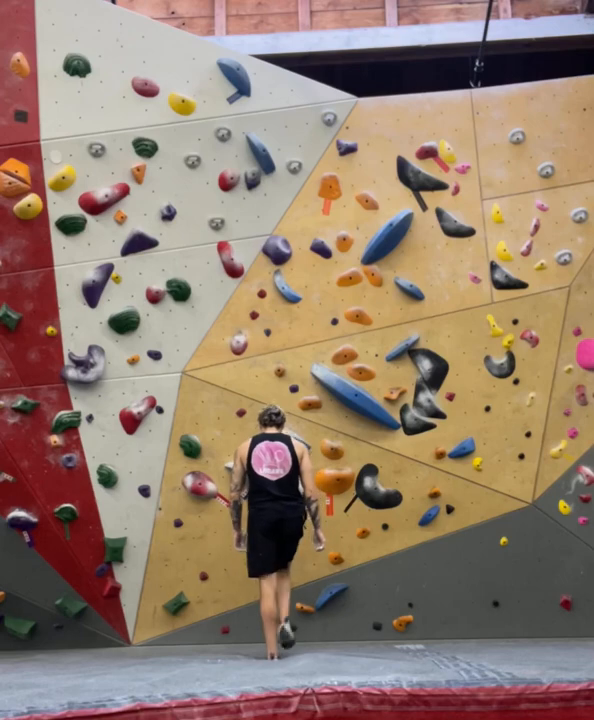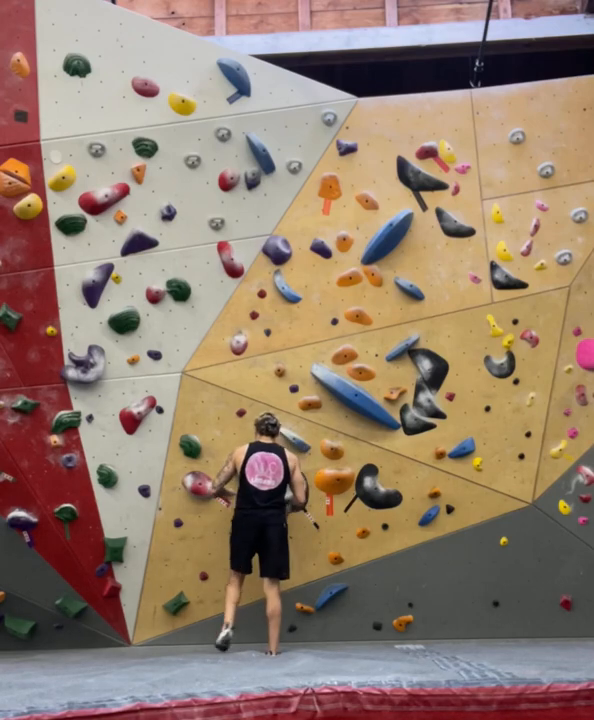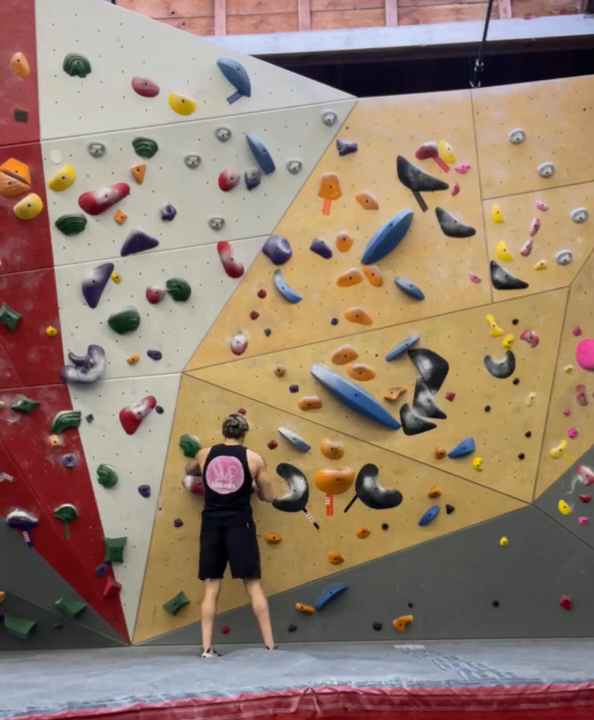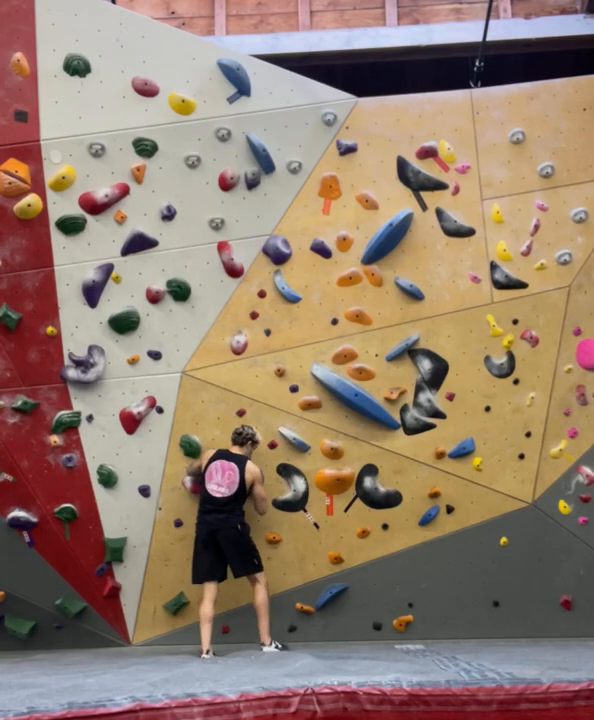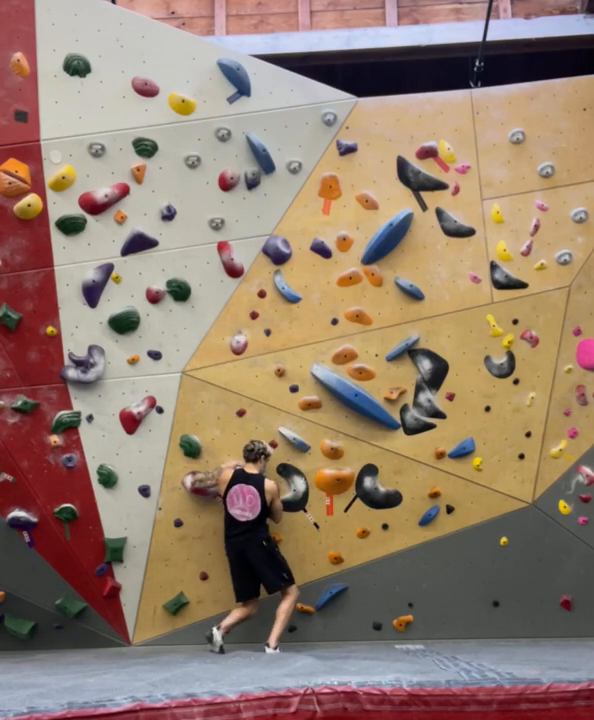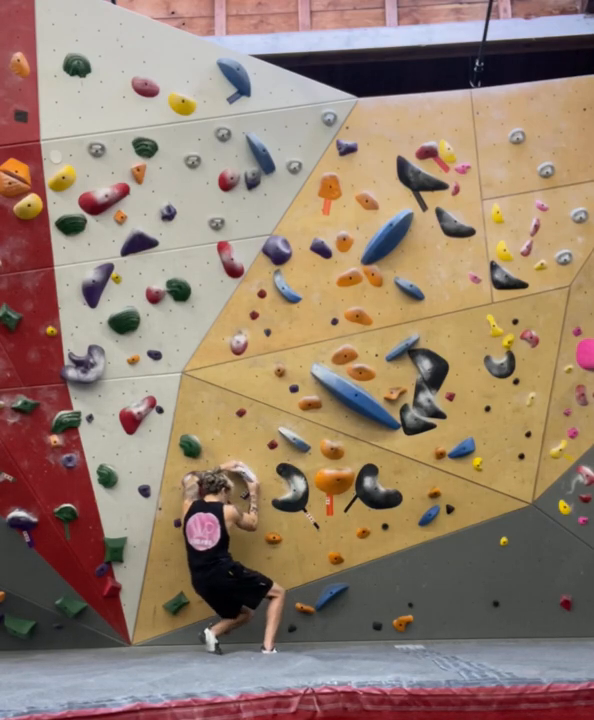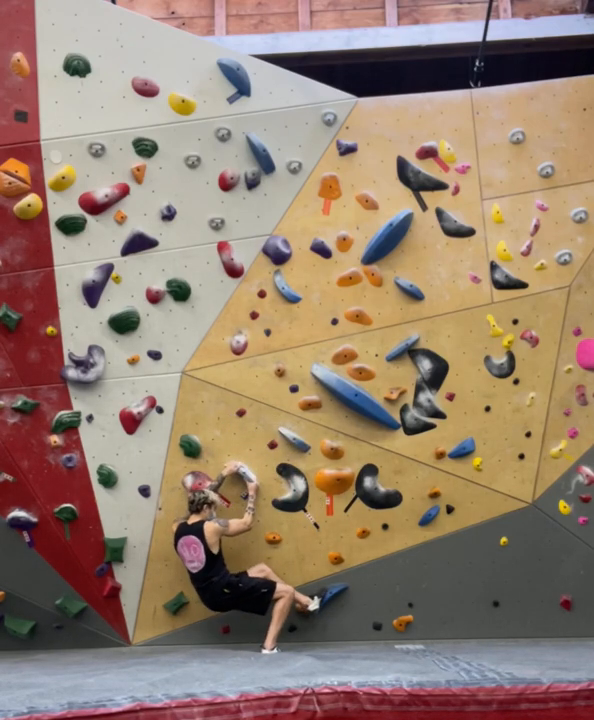
dt=0.7s
person 1, frame 1
left shoulder: (245, 448)
right shoulder: (297, 446)
left elbow: (235, 494)
right elbow: (310, 492)
left wrist: (237, 529)
right wrist: (317, 527)
left hip: (261, 517)
right hip: (292, 516)
left knee: (267, 584)
right knee: (283, 570)
left ankle: (271, 653)
right ankle: (285, 622)
person 1, frame 2
left shoulder: (241, 452)
right shoulder: (290, 457)
left elbow: (216, 487)
right elbow: (300, 499)
left hip: (245, 522)
right hip: (274, 524)
left knee: (236, 577)
right knee: (272, 588)
left ankle: (227, 626)
right ankle: (273, 649)
person 1, frame 3
left shoulder: (204, 454)
right shoulder: (253, 458)
left elbow: (188, 471)
right elbow: (268, 496)
left hip: (211, 526)
right hip: (239, 526)
left knee: (211, 590)
right knee: (253, 585)
left ankle: (206, 648)
right ankle: (270, 646)
person 1, frame 4
left shoulder: (209, 456)
right shoulder: (252, 469)
left elbow: (190, 472)
right elbow: (262, 509)
left hip: (205, 528)
right hip: (232, 528)
left knee: (209, 593)
right knee: (259, 581)
left ankle: (206, 650)
right ankle: (266, 643)
person 1, frame 5
left shoulder: (226, 475)
right shoulder: (269, 485)
left elbow: (196, 482)
right elbow: (277, 518)
left hip: (234, 547)
right hip: (259, 545)
left knee: (249, 606)
right knee: (290, 592)
left ankle: (220, 629)
right ankle: (272, 644)
person 1, frame 6
left shoulder: (188, 505)
right shoulder: (229, 511)
left elbow: (191, 479)
right elbow: (253, 524)
left wrist: (221, 469)
right wrist: (253, 493)
left hip: (201, 582)
right hip: (223, 573)
left knee: (245, 614)
right knee: (278, 593)
left ankle: (212, 632)
right ankle: (268, 647)
person 1, frame 7
left shoulder: (177, 528)
right shoulder: (211, 527)
left elbow: (202, 496)
right elbow: (246, 523)
left wrist: (224, 474)
right wrist: (252, 494)
left hip: (208, 594)
right hip: (223, 591)
left knee: (262, 569)
right knee: (287, 592)
left ankle: (304, 602)
right ankle: (269, 647)
